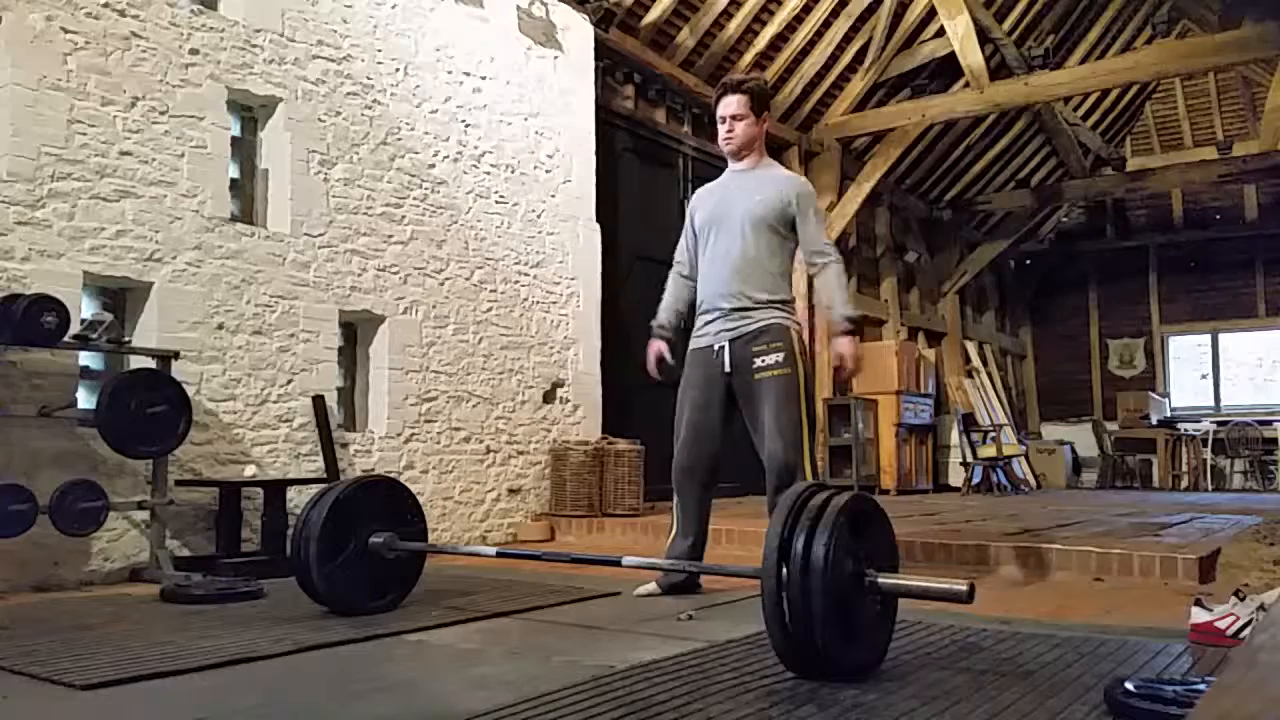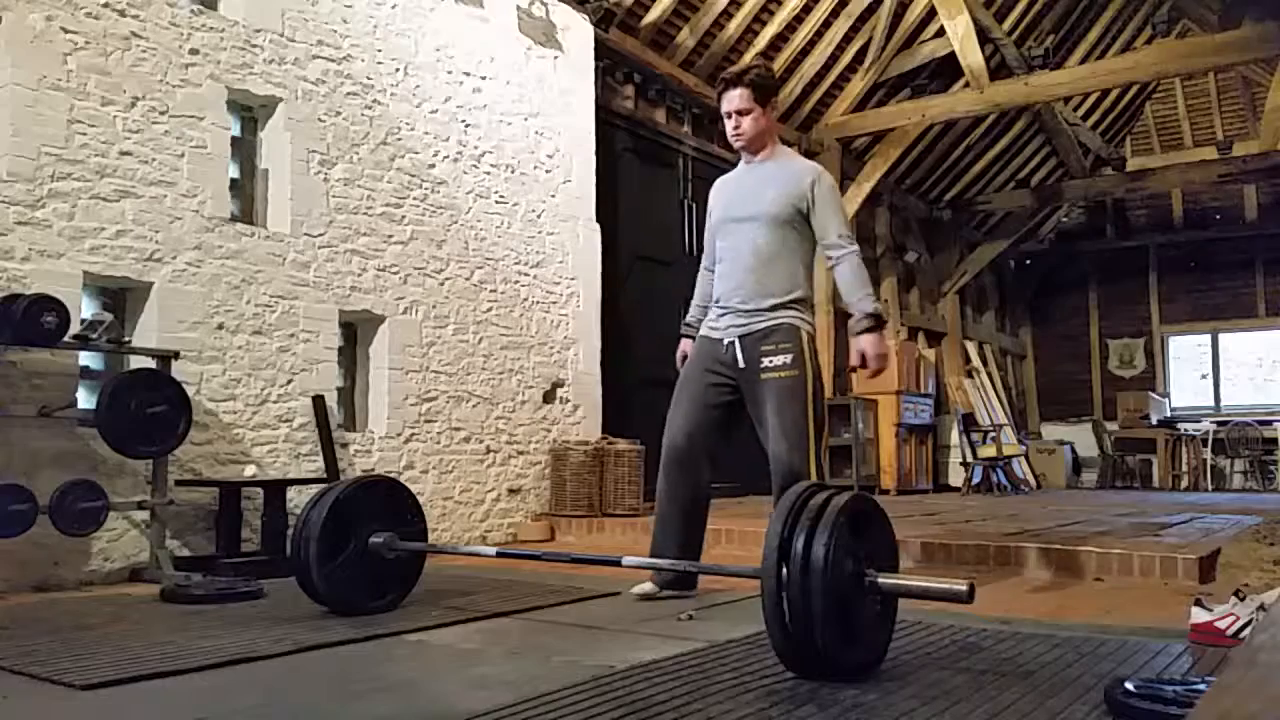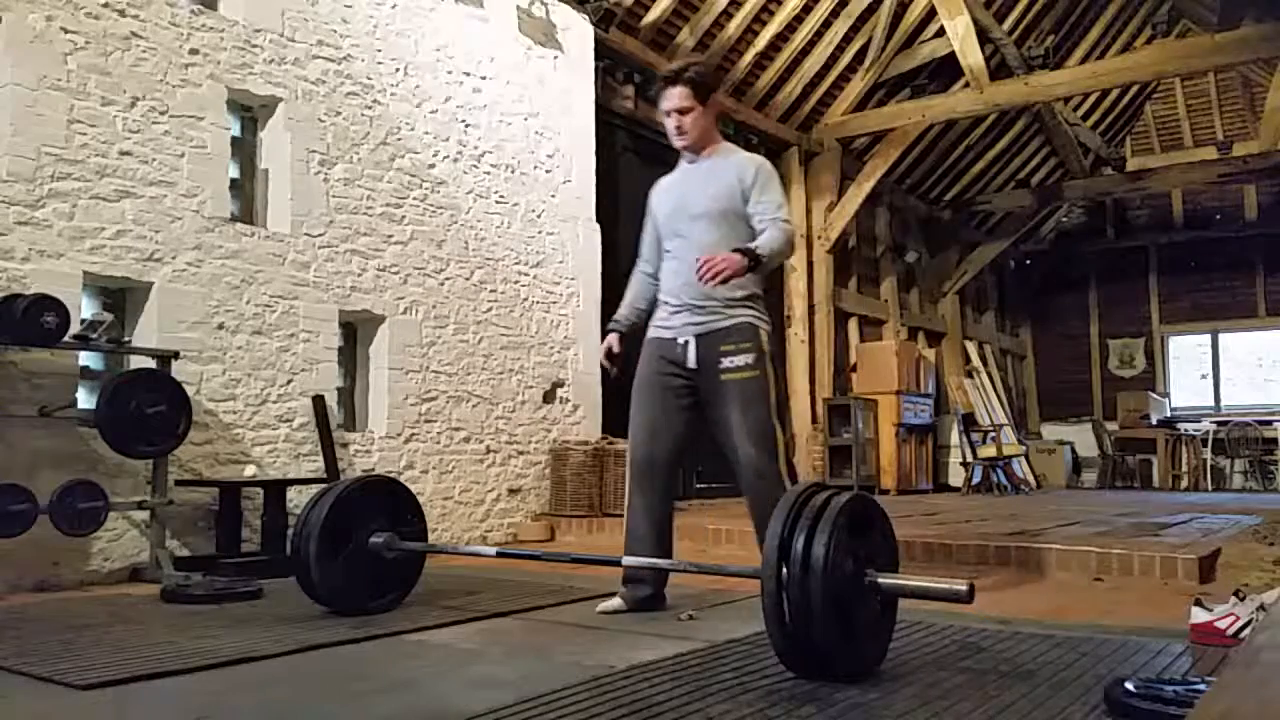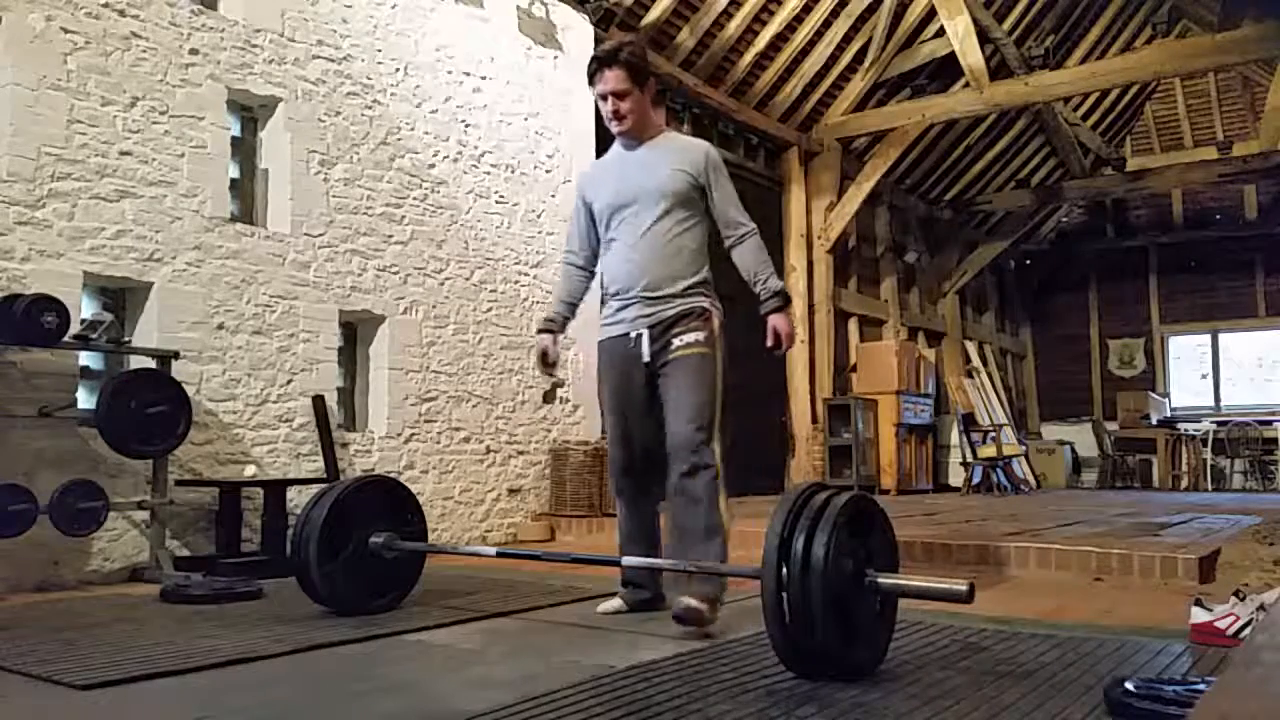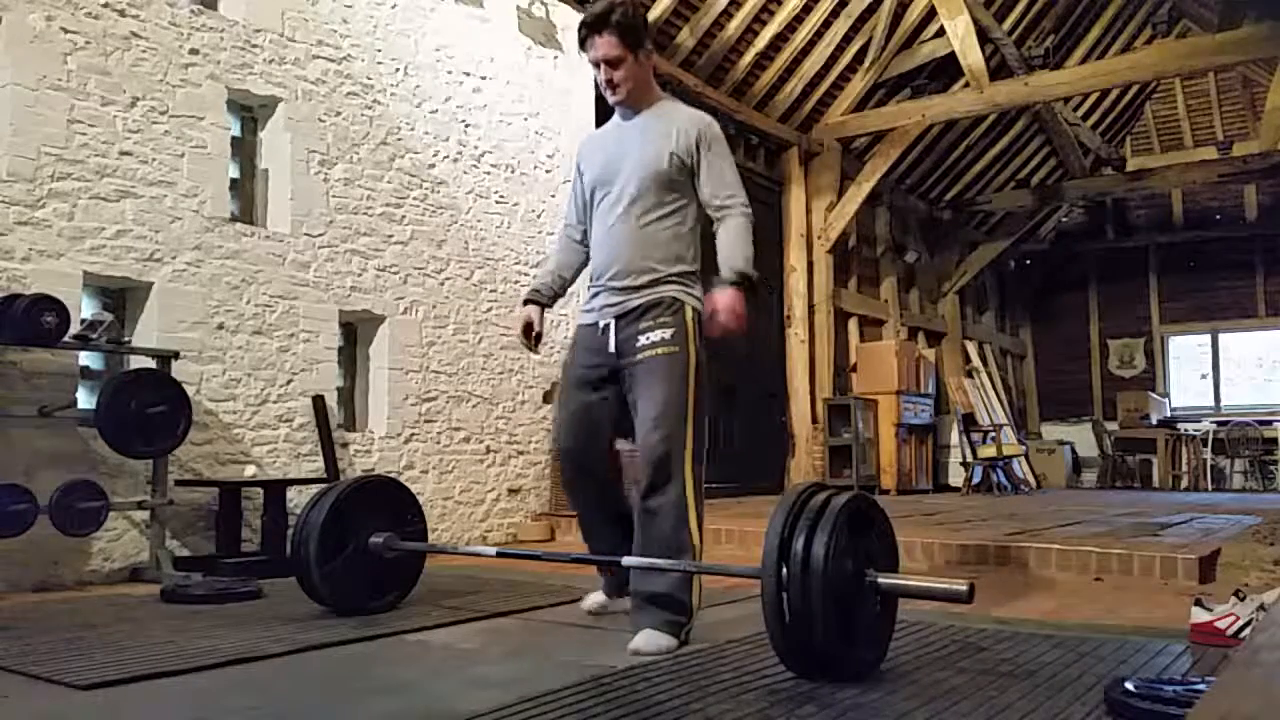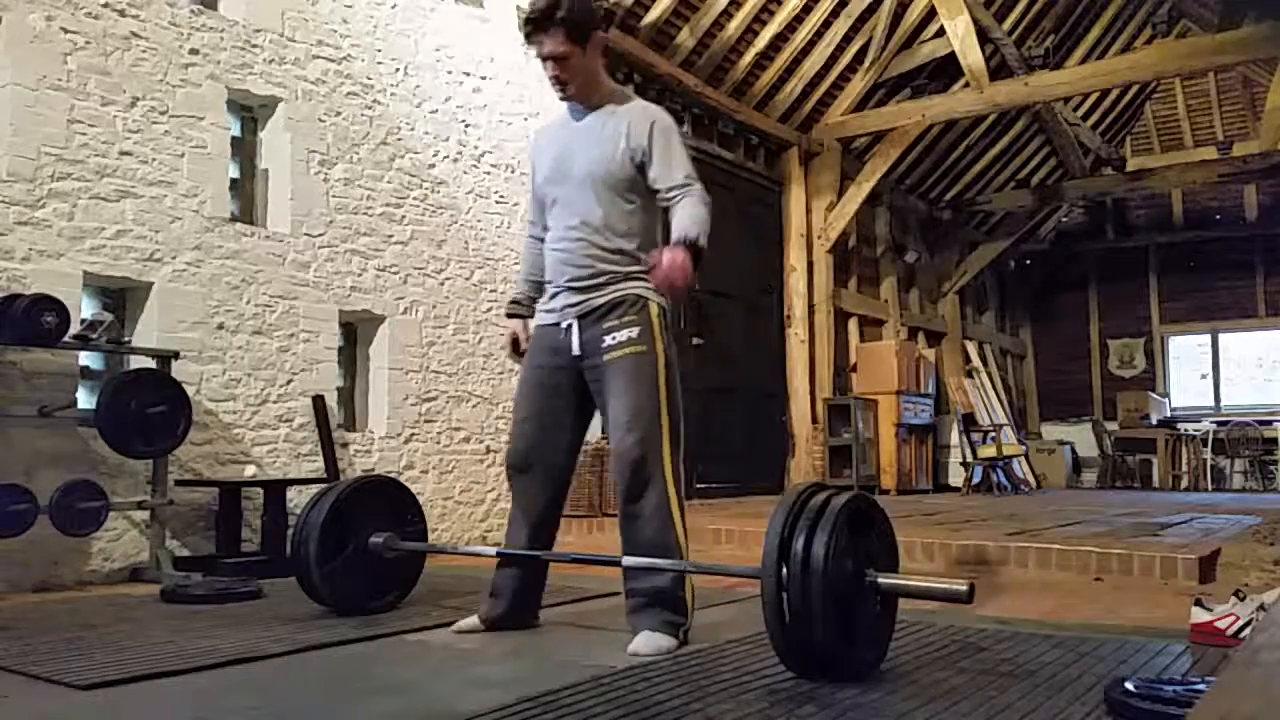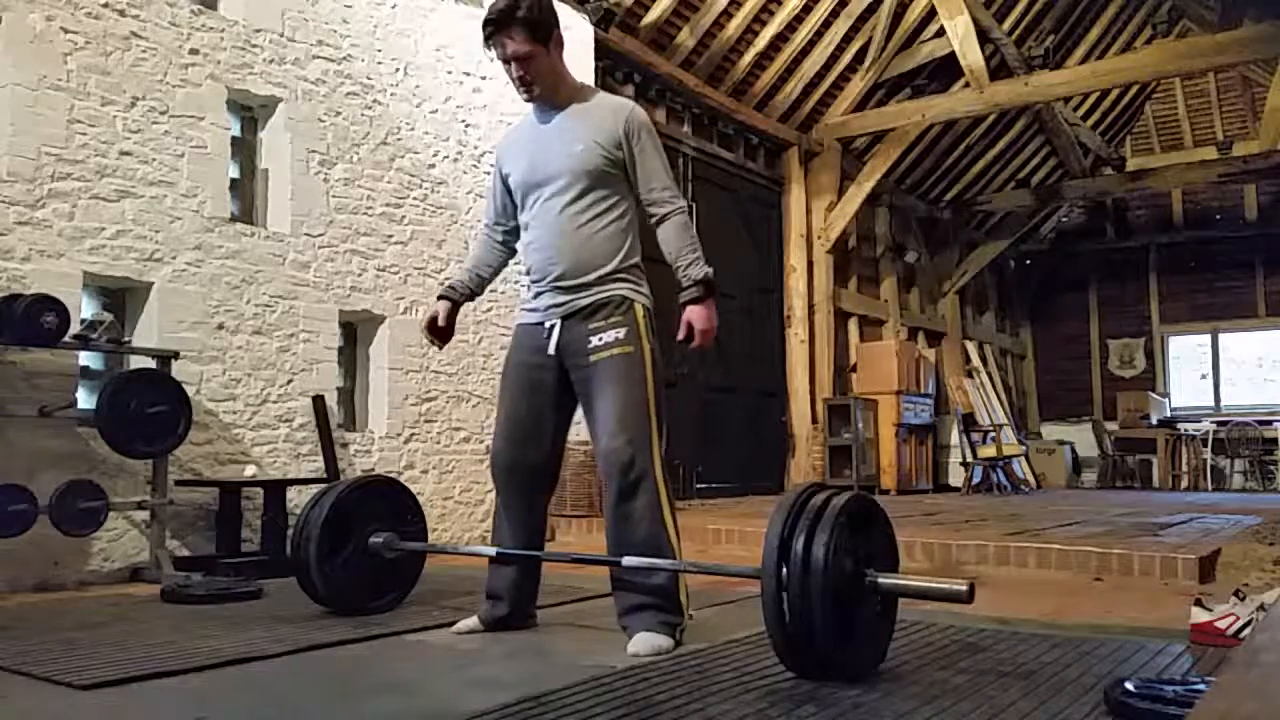
dt=0.4s
person 1, frame 1
left shoulder: (791, 187)
right shoulder: (703, 197)
left elbow: (825, 261)
right elbow: (684, 271)
left wrist: (843, 327)
right wrist: (662, 329)
left hip: (766, 335)
right hip: (706, 342)
left knee: (785, 457)
right knee: (691, 461)
right ankle: (680, 568)
person 1, frame 2
left shoulder: (808, 178)
right shoulder: (722, 188)
left elbow: (842, 254)
left wrist: (867, 322)
right wrist: (691, 328)
left hip: (778, 334)
right hip: (717, 338)
left knee: (791, 462)
right knee: (680, 448)
right ankle: (674, 569)
person 1, frame 3
left shoulder: (750, 169)
right shoulder: (662, 190)
left elbow: (780, 232)
left wrist: (745, 257)
right wrist: (618, 325)
left hip: (733, 333)
right hip: (666, 339)
left knee: (758, 461)
right knee: (648, 461)
right ankle: (642, 585)
person 1, frame 4
left shoulder: (696, 155)
right shoulder: (594, 177)
left elbow: (740, 233)
right elbow: (578, 261)
left wrist: (774, 299)
right wrist: (552, 324)
left hip: (686, 322)
right hip: (620, 334)
left knee: (689, 446)
right knee: (629, 465)
left ankle: (698, 584)
right ankle: (642, 583)
person 1, frame 5
left shoulder: (693, 128)
right shoulder: (592, 146)
left elbow: (731, 212)
left wrist: (733, 281)
right wrist: (537, 296)
left hip: (662, 313)
right hip: (596, 319)
left knee: (661, 458)
right knee: (577, 453)
left ankle: (663, 610)
right ankle: (621, 575)
person 1, frame 6
left shoulder: (645, 122)
right shoulder: (545, 140)
left elbow: (687, 196)
left wrist: (683, 247)
right wrist: (520, 306)
left hip: (625, 312)
right hip: (555, 321)
left knee: (640, 459)
right knee: (531, 462)
left ankle: (659, 612)
right ankle: (512, 599)
person 1, frame 7
left shoulder: (620, 118)
right shoulder: (512, 144)
left elbow: (668, 209)
right elbow: (498, 234)
left wrist: (697, 288)
right wrist: (453, 295)
left hip: (611, 311)
right hip: (538, 321)
left knee: (627, 457)
right knee: (516, 463)
left ankle: (651, 611)
right ankle: (508, 601)
